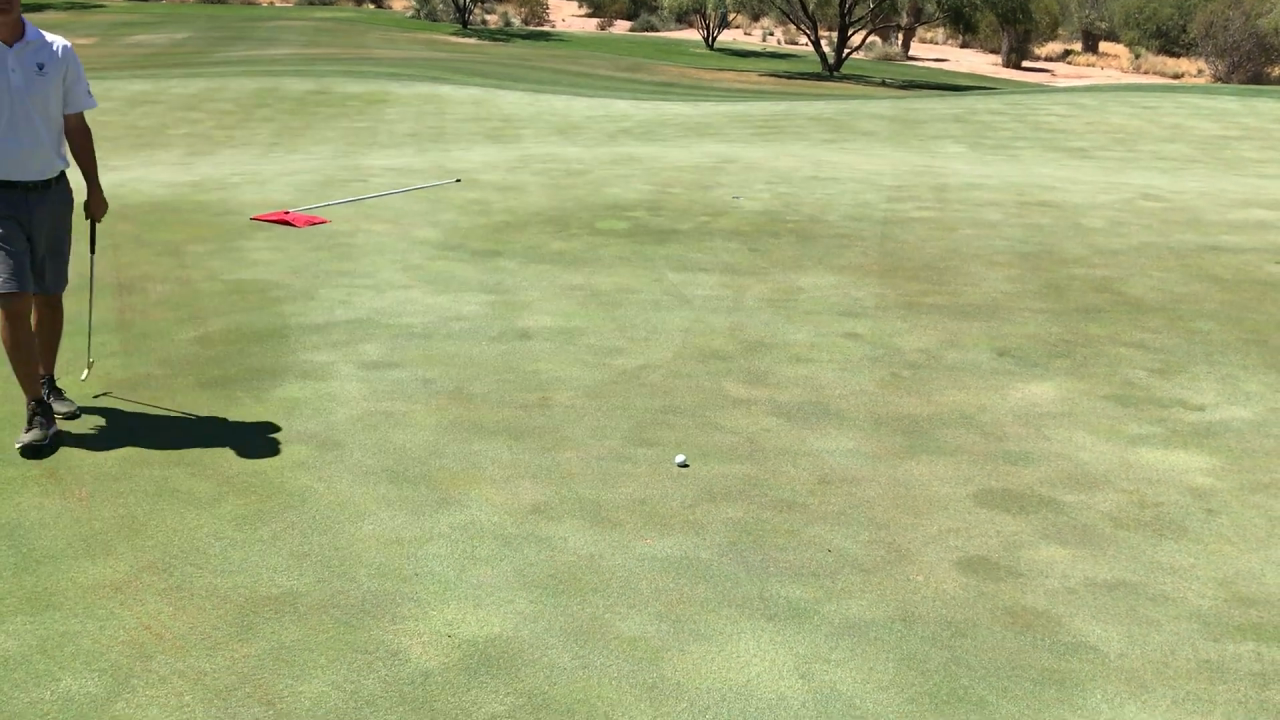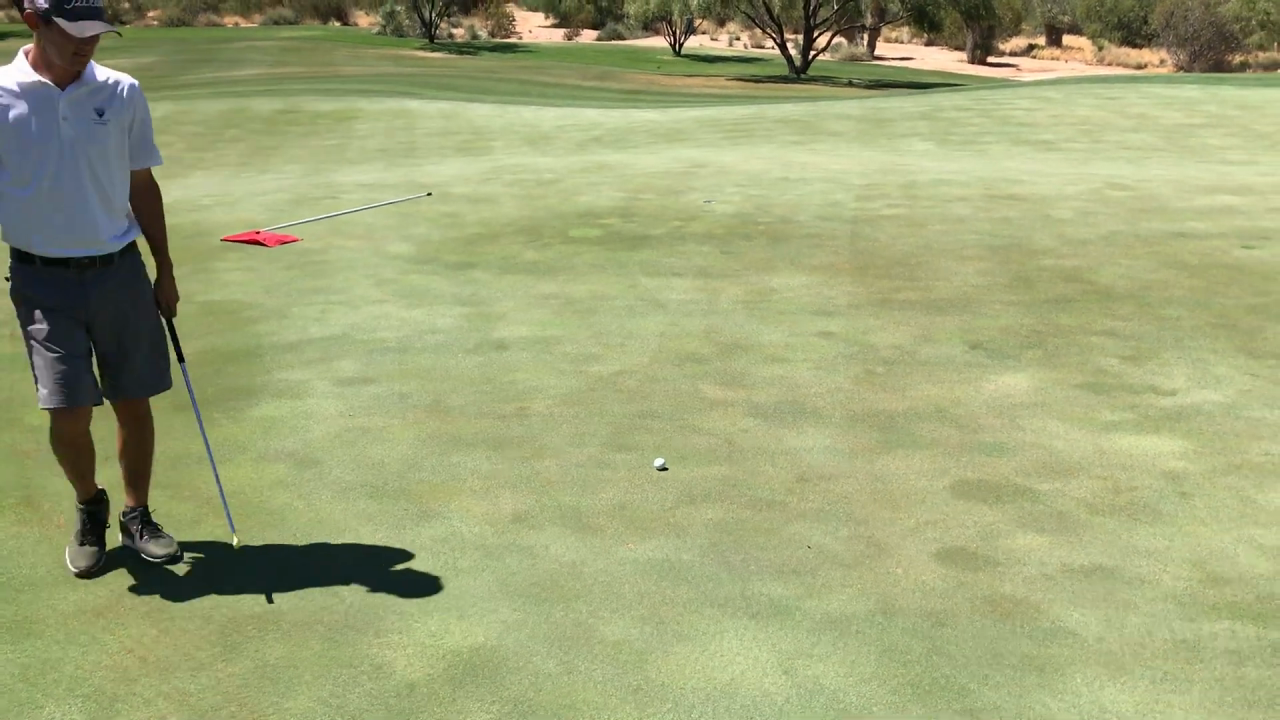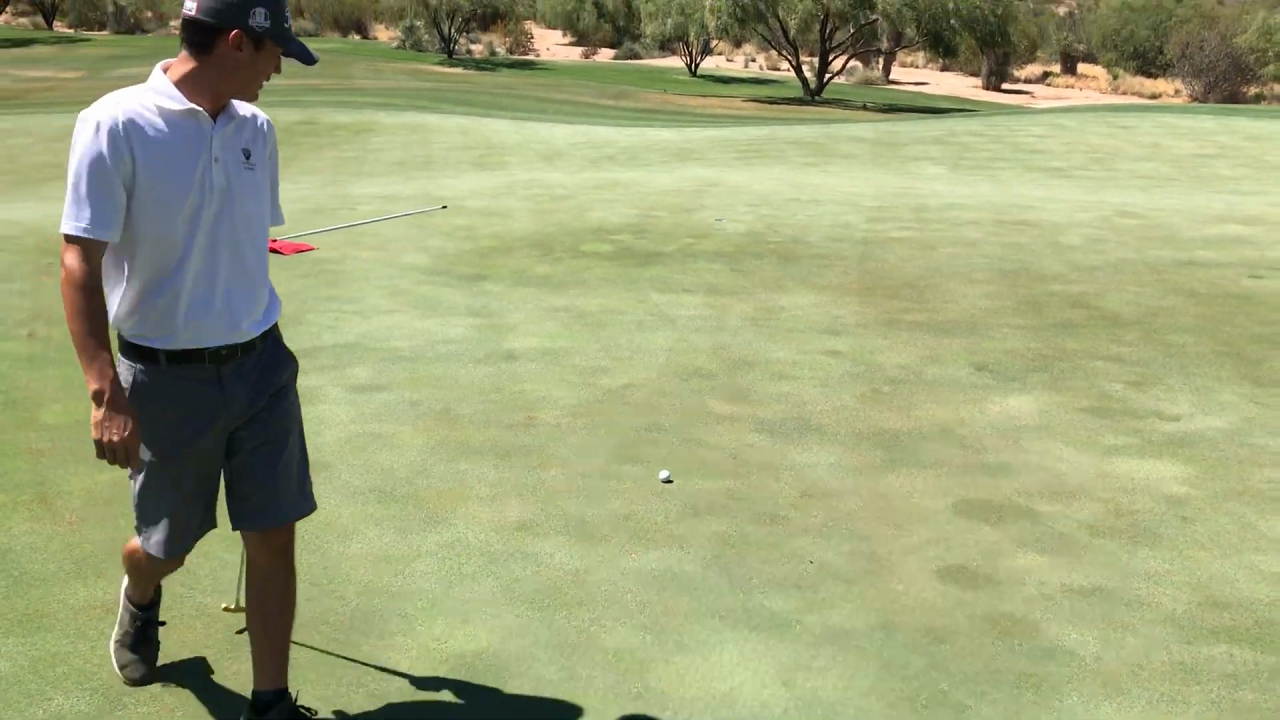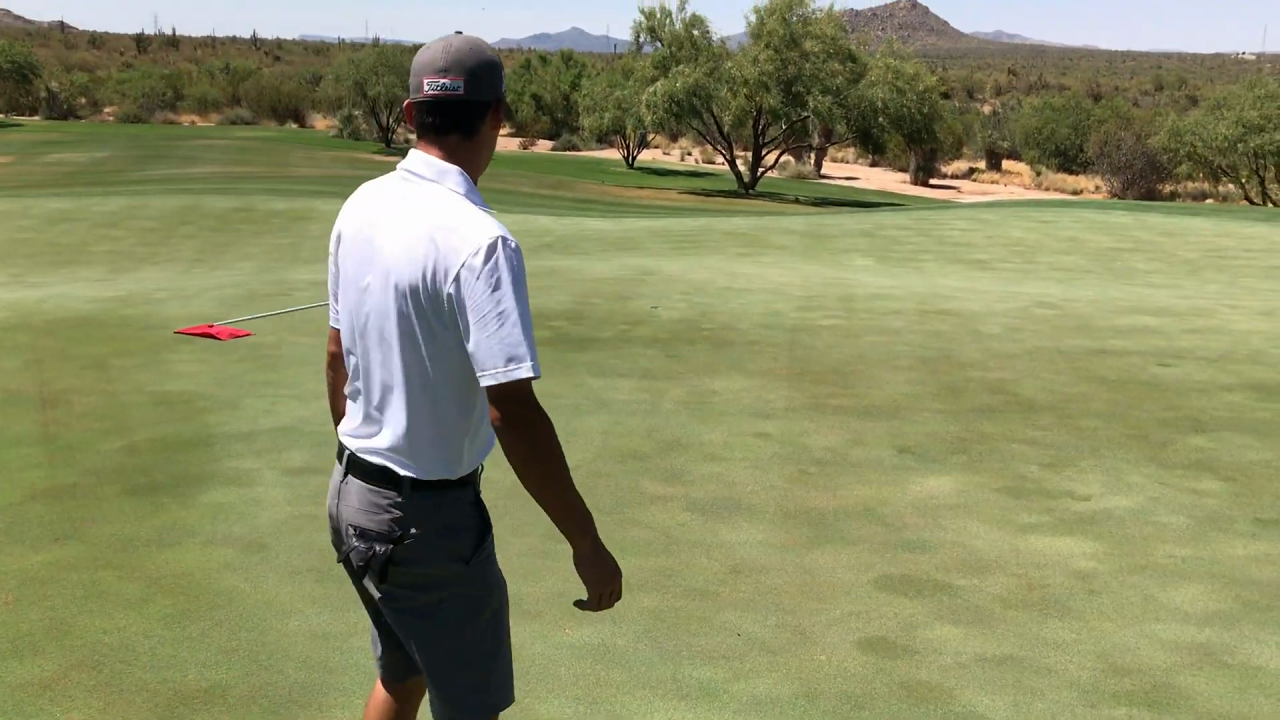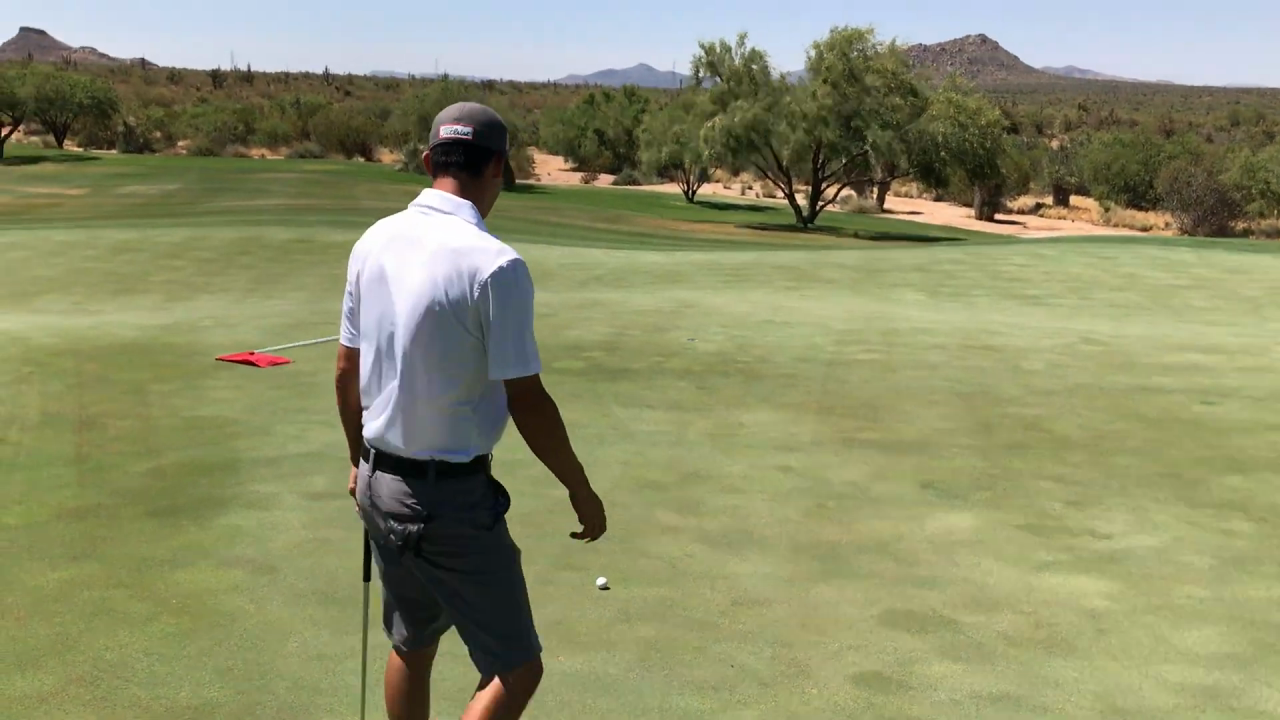
dt=1s
person 1, frame 1
left shoulder: (58, 51)
left elbow: (75, 125)
left wrist: (94, 188)
left hip: (51, 192)
left knee: (49, 299)
left ankle: (45, 381)
right ankle: (36, 407)
person 1, frame 2
left shoulder: (122, 92)
left elbow: (143, 187)
left wrist: (164, 270)
left hip: (120, 272)
left knee: (133, 403)
right knee: (68, 416)
left ankle: (136, 515)
right ankle: (90, 504)
person 1, frame 3
left shoulder: (256, 130)
right shoulder: (113, 126)
right elbow: (80, 263)
right wrist: (106, 390)
left hip: (262, 368)
right hip: (166, 377)
left knee: (273, 534)
right knee: (167, 546)
right ankle: (140, 600)
person 1, frame 4
left shoulder: (360, 206)
right shoulder: (479, 240)
right elbow: (514, 413)
right wrist: (586, 544)
left hip: (355, 491)
right hip: (431, 513)
person 1, frame 5
left shoulder: (373, 241)
right shoulder: (495, 264)
left elbow: (347, 371)
right elbow: (527, 402)
right wrist: (580, 490)
left hip: (383, 479)
right hip: (452, 494)
left knee: (410, 645)
right knee: (515, 669)
